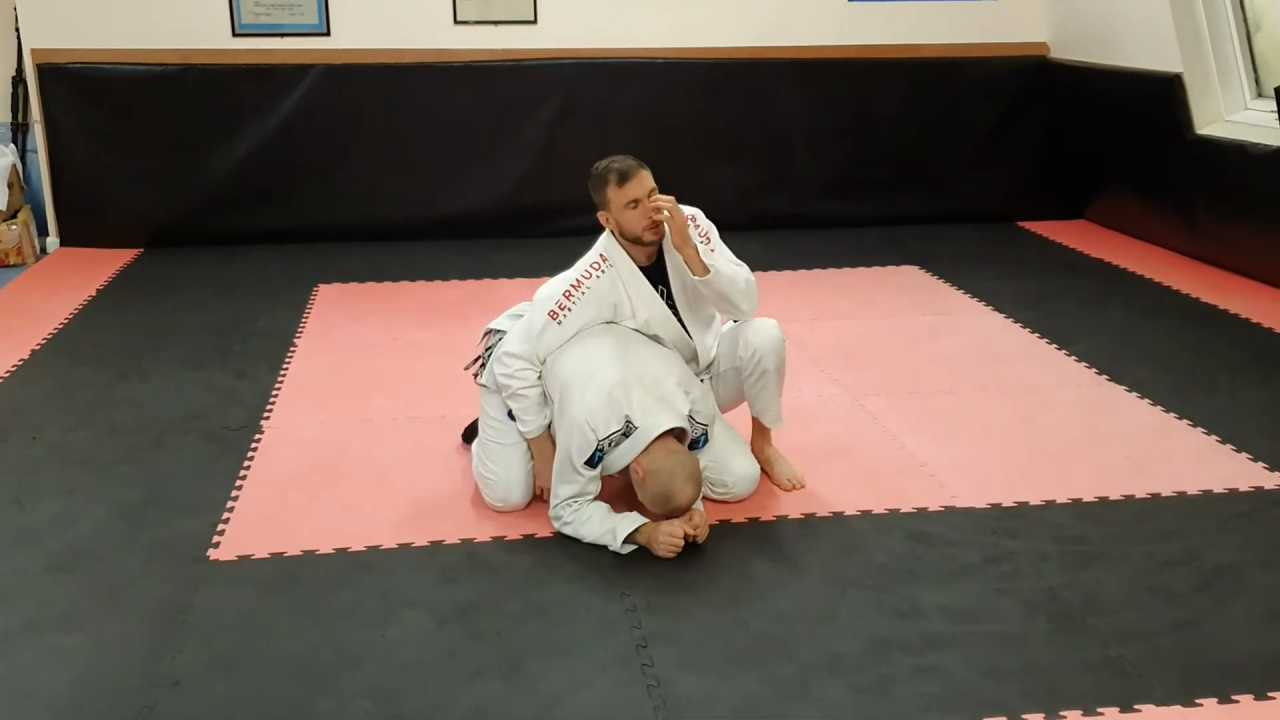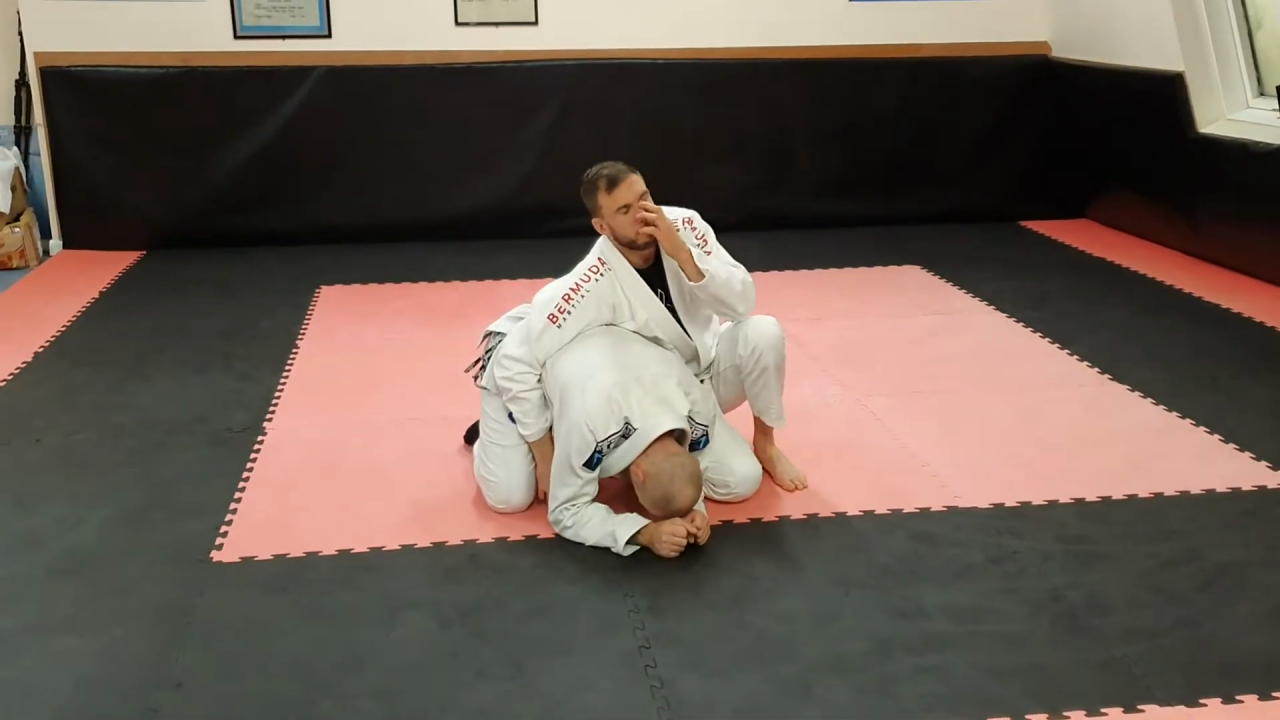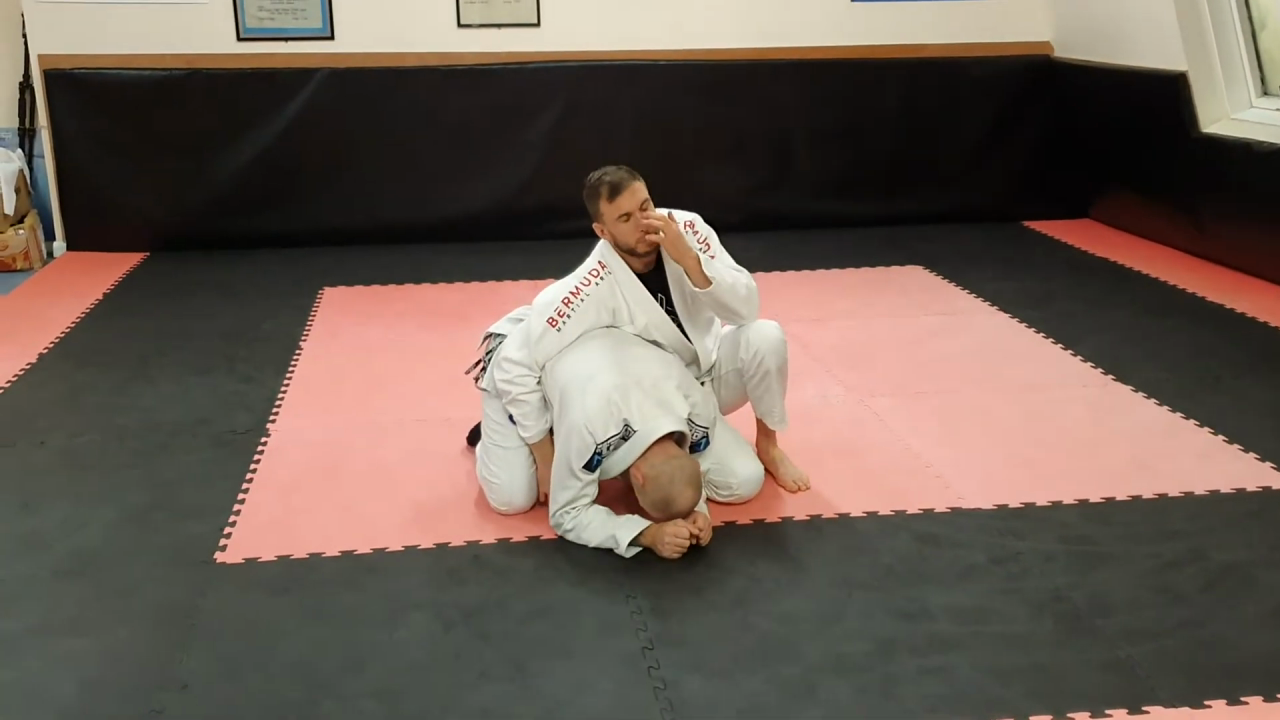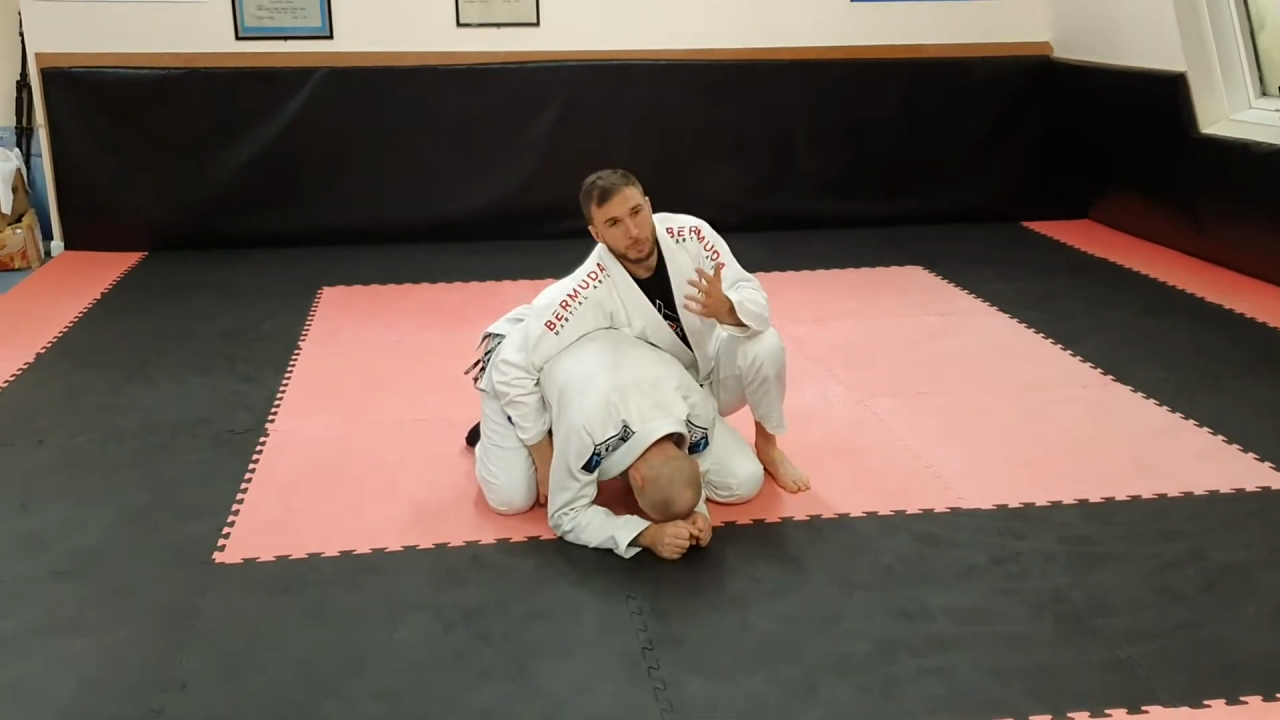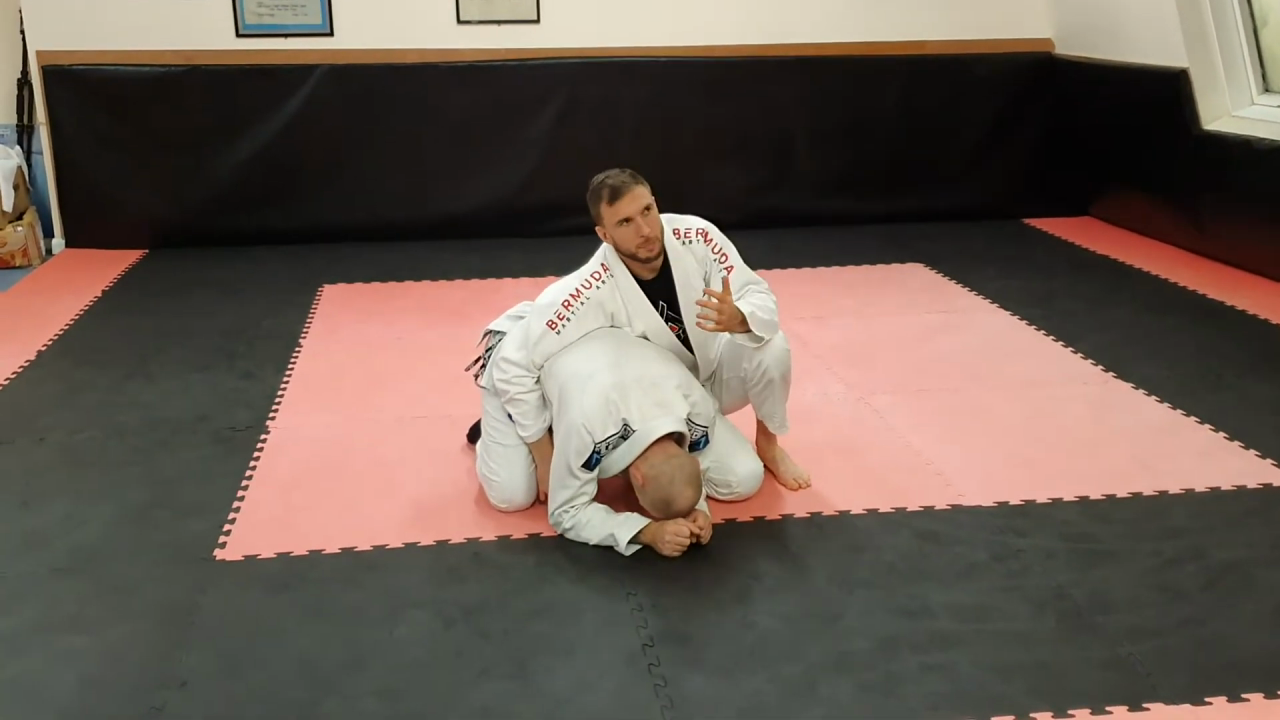
dt=0.2s
person 1, frame 1
left shoulder: (688, 222)
right shoulder: (593, 280)
left elbow: (744, 303)
right elbow: (512, 360)
left wrist: (690, 251)
right wrist: (543, 452)
left hip: (711, 363)
left knee: (763, 336)
left ankle: (762, 443)
person 1, frame 2
left shoulder: (685, 225)
right shoulder: (591, 285)
left elbow: (741, 303)
right elbow: (513, 365)
left wrist: (682, 253)
right wrist: (546, 455)
left hip: (711, 365)
left knee: (763, 332)
right knee: (735, 482)
left ankle: (765, 443)
person 1, frame 3
left shoulder: (687, 228)
right shoulder: (591, 288)
left elbow: (745, 306)
right elbow: (513, 368)
left wrist: (689, 260)
right wrist: (546, 459)
left hip: (712, 366)
left knee: (765, 337)
right knee: (736, 483)
left ankle: (767, 445)
person 1, frame 4
left shoulder: (690, 234)
right shoulder: (588, 292)
left elbow: (756, 302)
right elbow: (511, 369)
left wrist: (727, 310)
right wrist: (545, 461)
left hip: (711, 368)
left knee: (763, 345)
left ankle: (767, 445)
person 1, frame 5
left shoulder: (697, 237)
right shoulder: (589, 292)
left elbow: (760, 297)
right elbow: (512, 368)
left wrist: (737, 318)
right wrist: (545, 459)
left hip: (714, 369)
left knee: (769, 348)
left ankle: (768, 443)
person 2, frame 1
left shoulder: (699, 405)
right shoulder: (588, 421)
left elbow: (681, 464)
right elbow: (568, 509)
left wrist: (690, 509)
right wrist: (645, 532)
right knee: (507, 496)
right ankle: (492, 429)
person 2, frame 2
left shoulder: (698, 406)
right shoulder: (587, 422)
left elbow: (678, 468)
right elbow: (566, 512)
left wrist: (693, 509)
right wrist: (645, 533)
right knee: (508, 497)
right ankle: (488, 431)
person 2, frame 3
left shoulder: (699, 408)
right shoulder: (586, 424)
left elbow: (681, 467)
right elbow: (566, 515)
left wrist: (696, 510)
right wrist: (647, 534)
right knee: (511, 499)
right ankle: (492, 433)
person 2, frame 4
left shoulder: (698, 408)
right shoulder: (585, 425)
left elbow: (685, 470)
right elbow: (566, 516)
left wrist: (696, 512)
right wrist: (647, 535)
right knee: (511, 499)
right ankle: (493, 433)
person 2, frame 5
left shoulder: (697, 407)
right shoulder: (585, 423)
left elbow: (684, 467)
right elbow: (566, 513)
left wrist: (696, 509)
right wrist: (648, 532)
right knee: (511, 496)
right ankle: (492, 432)
